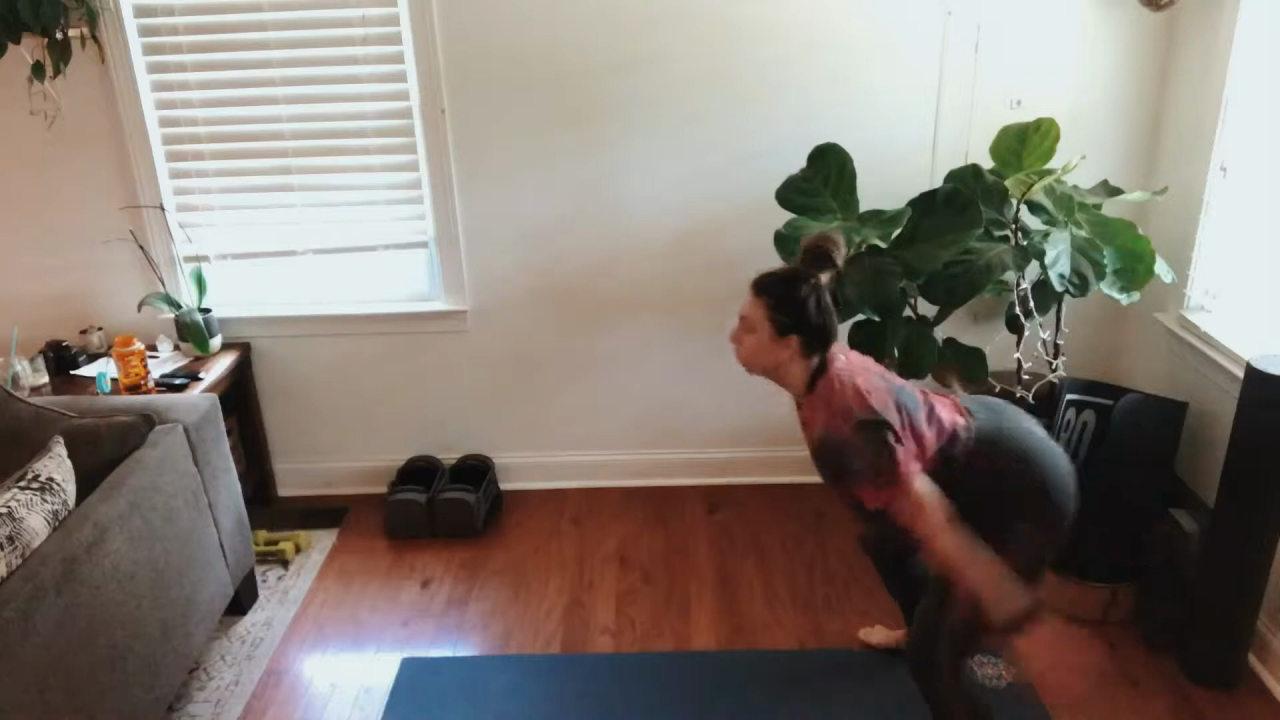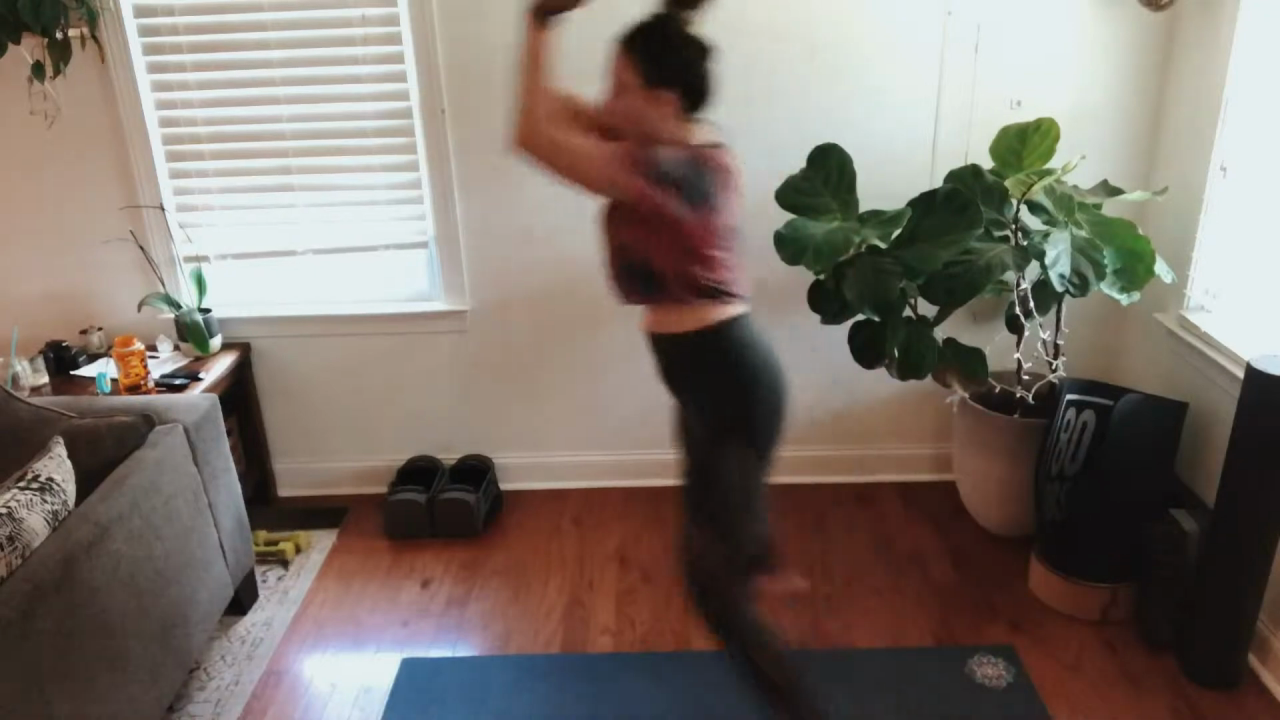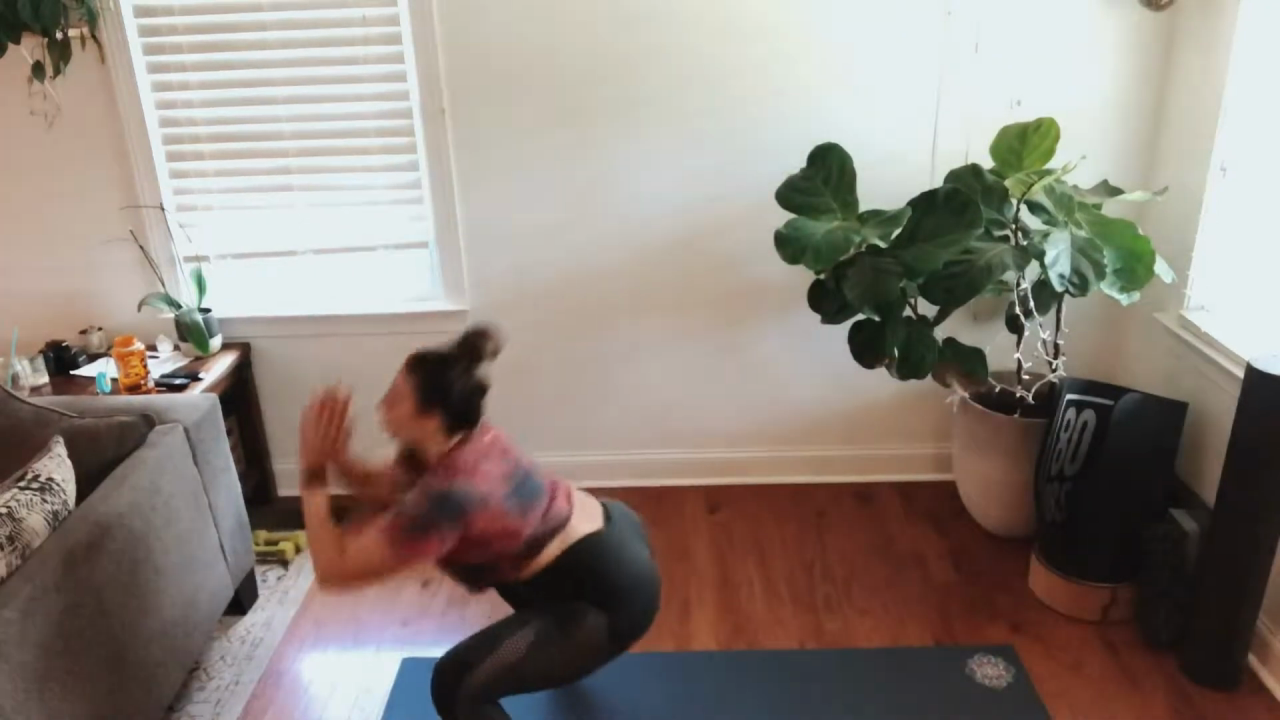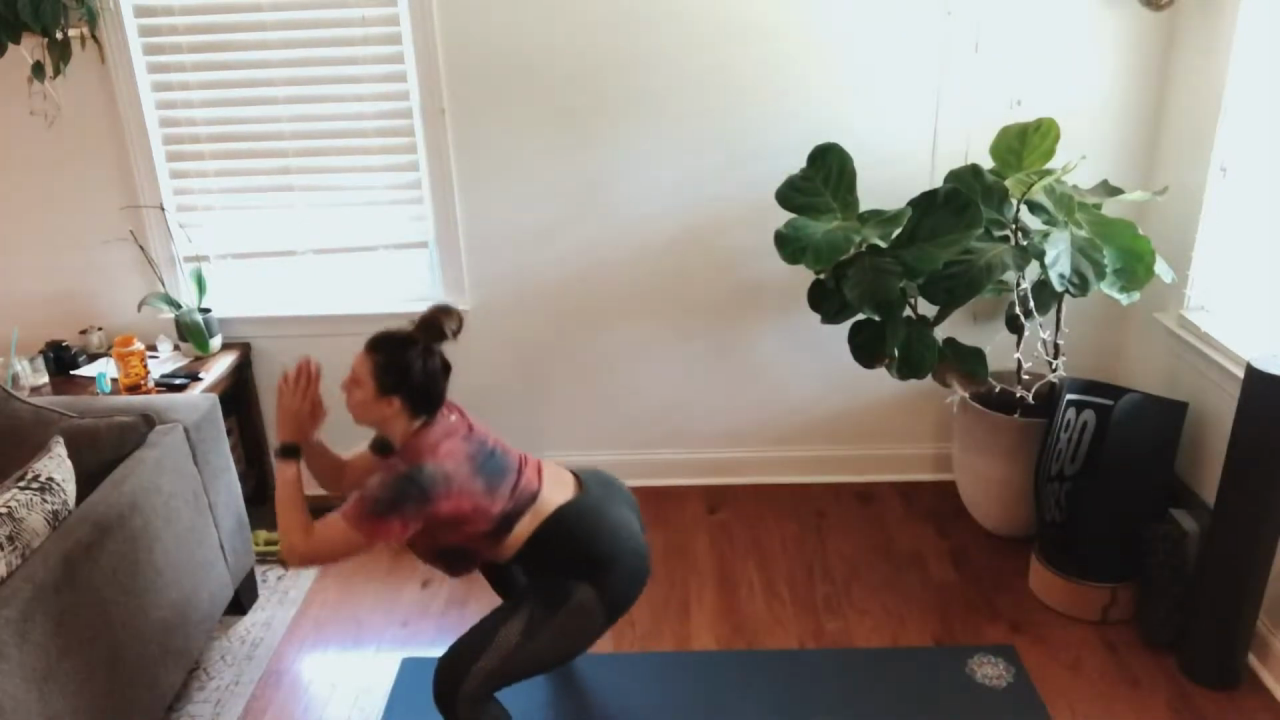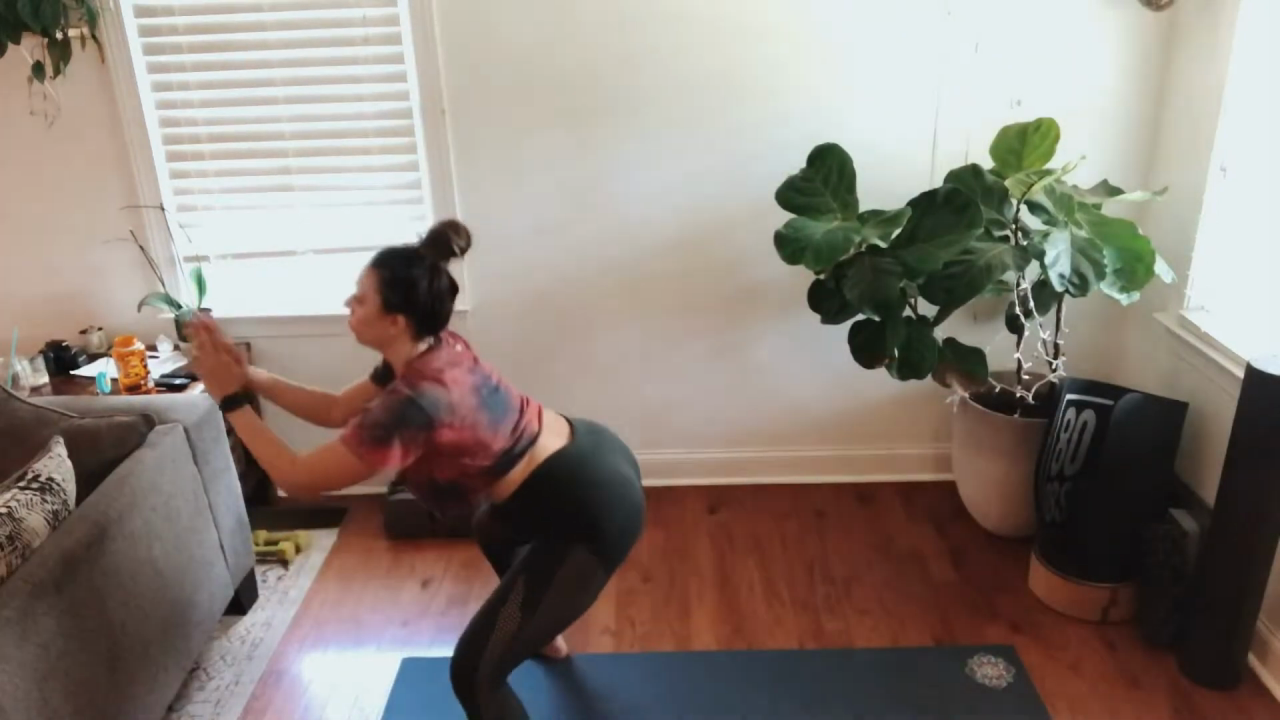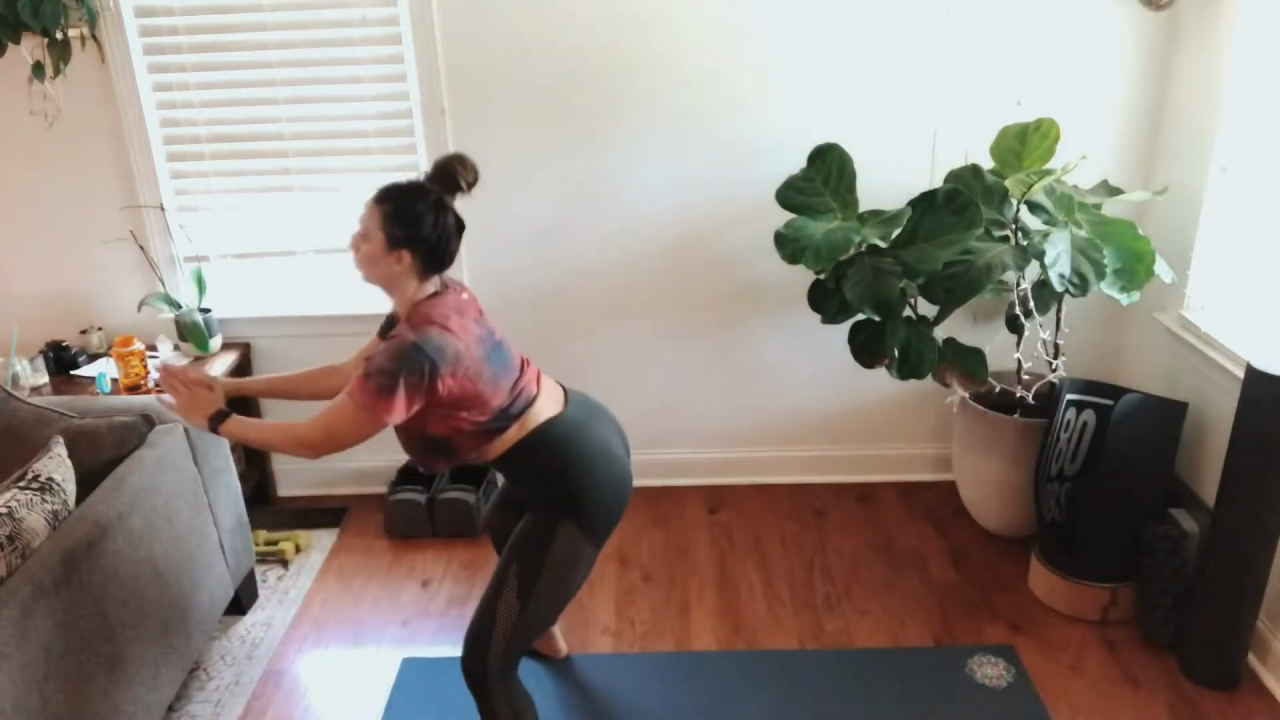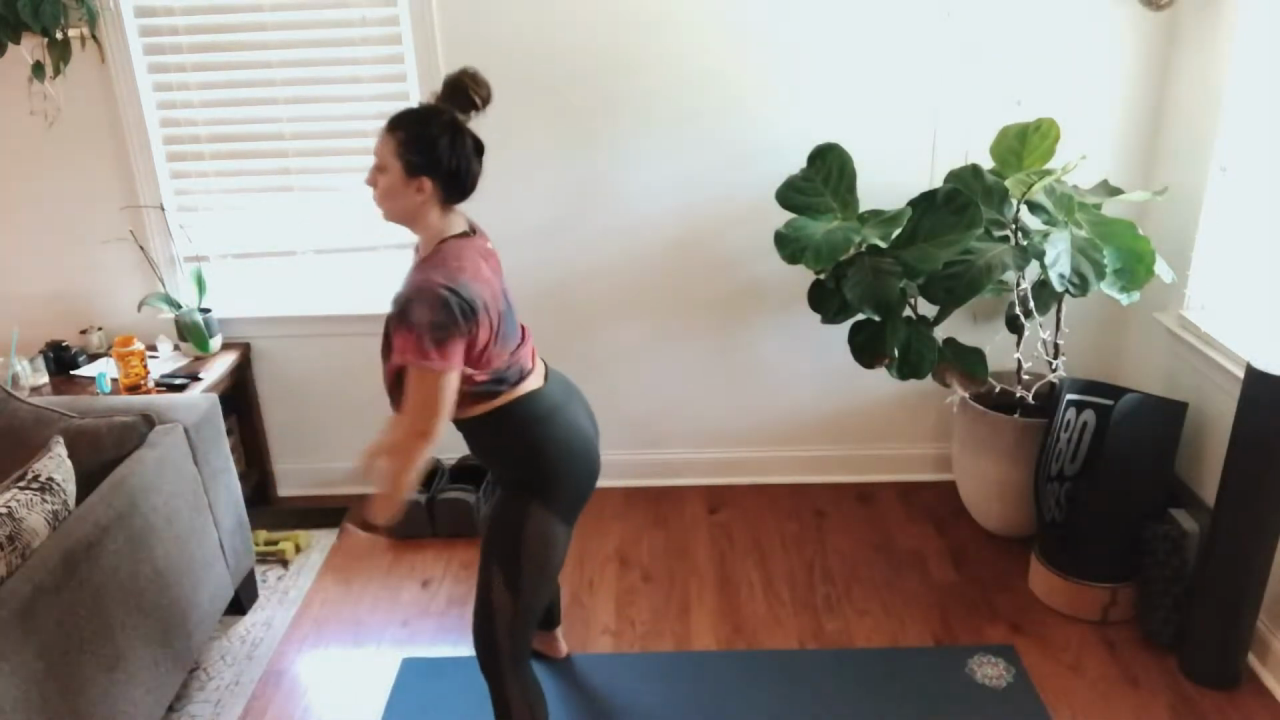
dt=0.5s
person 1, frame 1
left shoulder: (842, 422)
right shoulder: (821, 373)
left elbow: (932, 520)
left wrist: (1014, 613)
left hip: (1025, 494)
right hip: (989, 438)
left knee: (929, 659)
right knee: (882, 539)
right ankle: (926, 628)
person 1, frame 2
left shoulder: (670, 171)
right shoulder: (682, 154)
left elbow: (535, 137)
right elbow: (555, 115)
left hip: (725, 382)
right hip: (724, 372)
left knee: (716, 592)
right knee: (722, 509)
right ankle: (754, 564)
person 1, frame 3
left shoulder: (446, 497)
right shoulder: (464, 441)
left elbow: (334, 569)
right elbow: (380, 486)
left wrist: (313, 476)
right wrist: (335, 454)
left hip: (617, 595)
left knee: (455, 686)
right ankle: (551, 644)
person 1, frame 4
left shoulder: (410, 479)
right shoulder: (434, 421)
left elbow: (299, 549)
right elbow: (342, 478)
left wrist: (287, 447)
right wrist: (305, 435)
left hip: (601, 564)
right hip: (602, 499)
left knee: (457, 686)
right ankle: (545, 634)
person 1, frame 5
left shoulder: (412, 404)
right shoulder: (434, 350)
left elbow: (298, 478)
right elbow: (338, 408)
left wrist: (232, 401)
right wrist: (249, 375)
left hip: (593, 510)
right hip: (595, 456)
left knee: (474, 672)
right knee: (493, 532)
right ankle: (544, 632)
person 1, frame 6
left shoulder: (416, 349)
right shoulder: (438, 300)
left elbow: (314, 440)
right elbow: (349, 377)
left wrist: (217, 420)
right wrist: (234, 385)
left hip: (580, 481)
right hip: (584, 435)
left knee: (485, 662)
right knee: (504, 525)
right ankle: (543, 632)
person 1, frame 7
left shoulder: (434, 292)
right shoulder: (460, 240)
left elbow: (423, 428)
left wrist: (373, 522)
right wrist: (387, 442)
left hip: (542, 455)
right hip: (555, 419)
left knee: (498, 649)
right knee: (532, 553)
right ankle: (548, 635)
